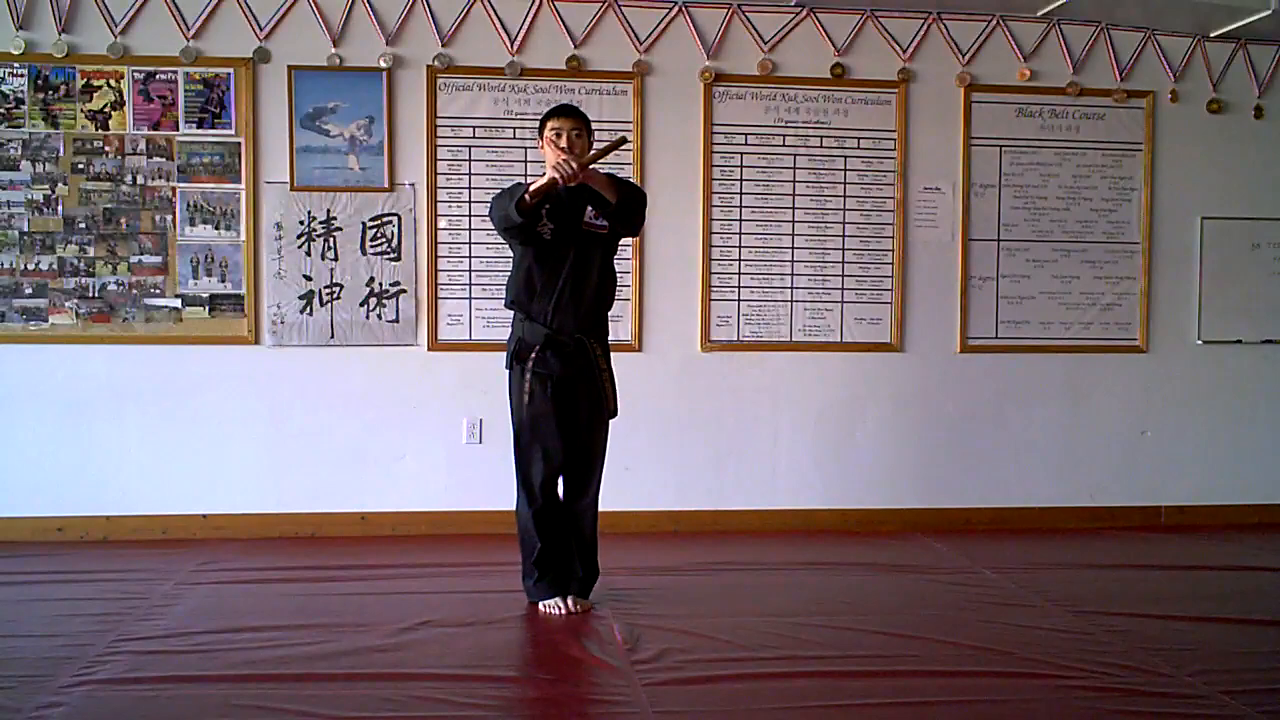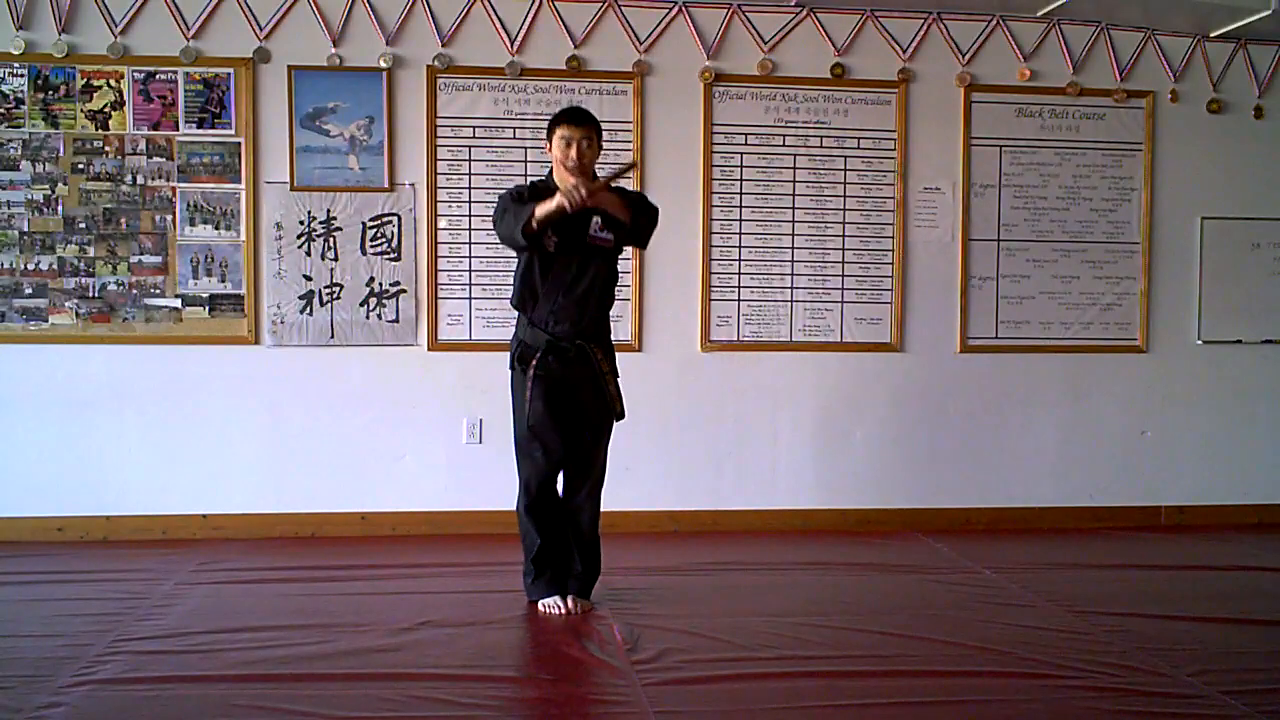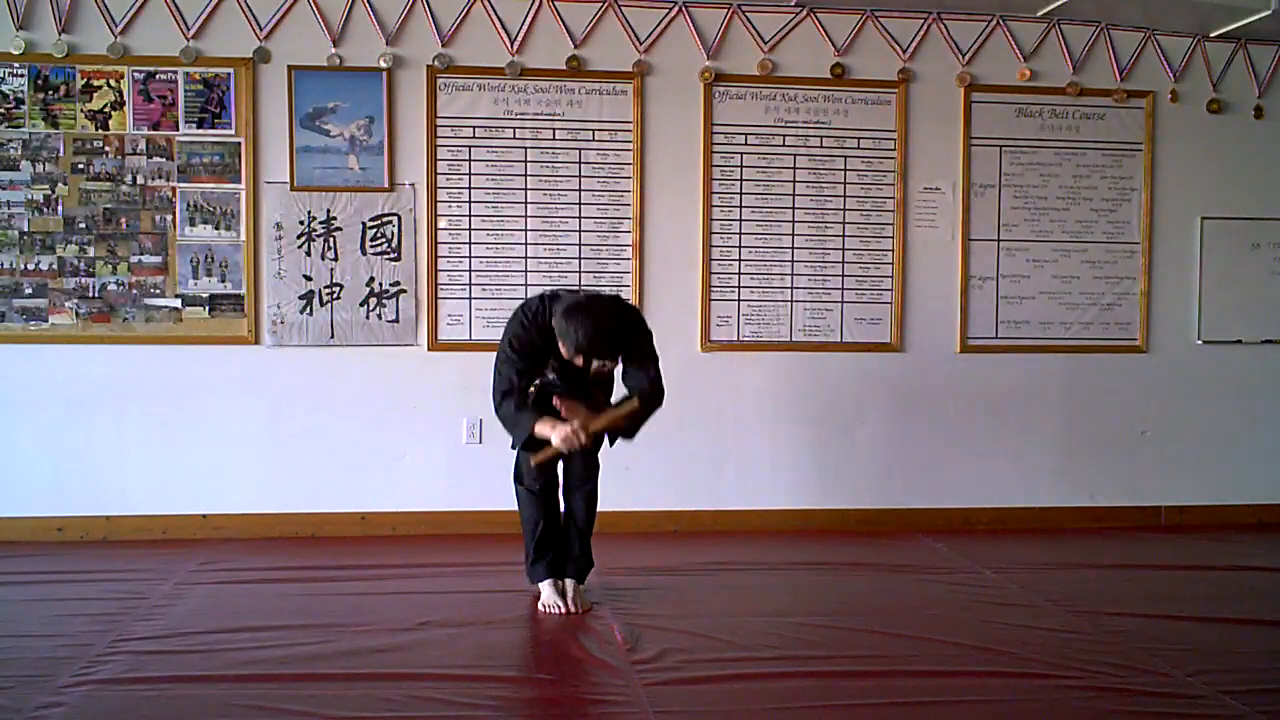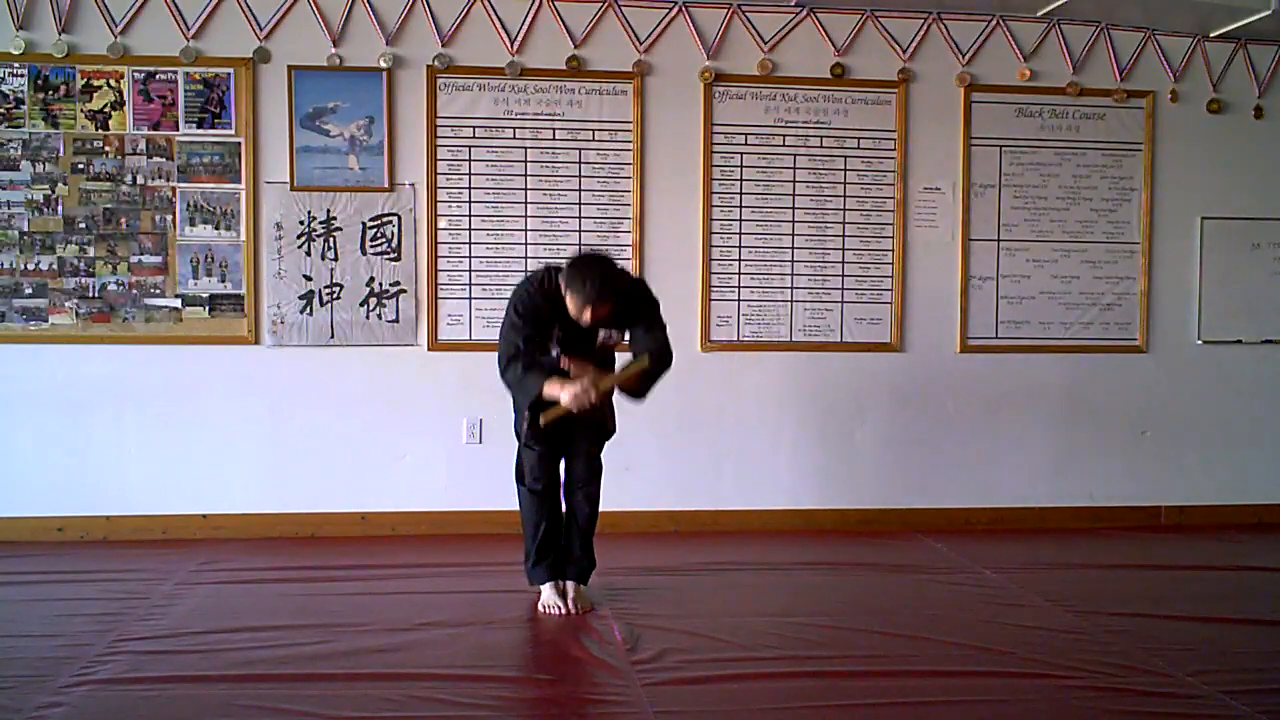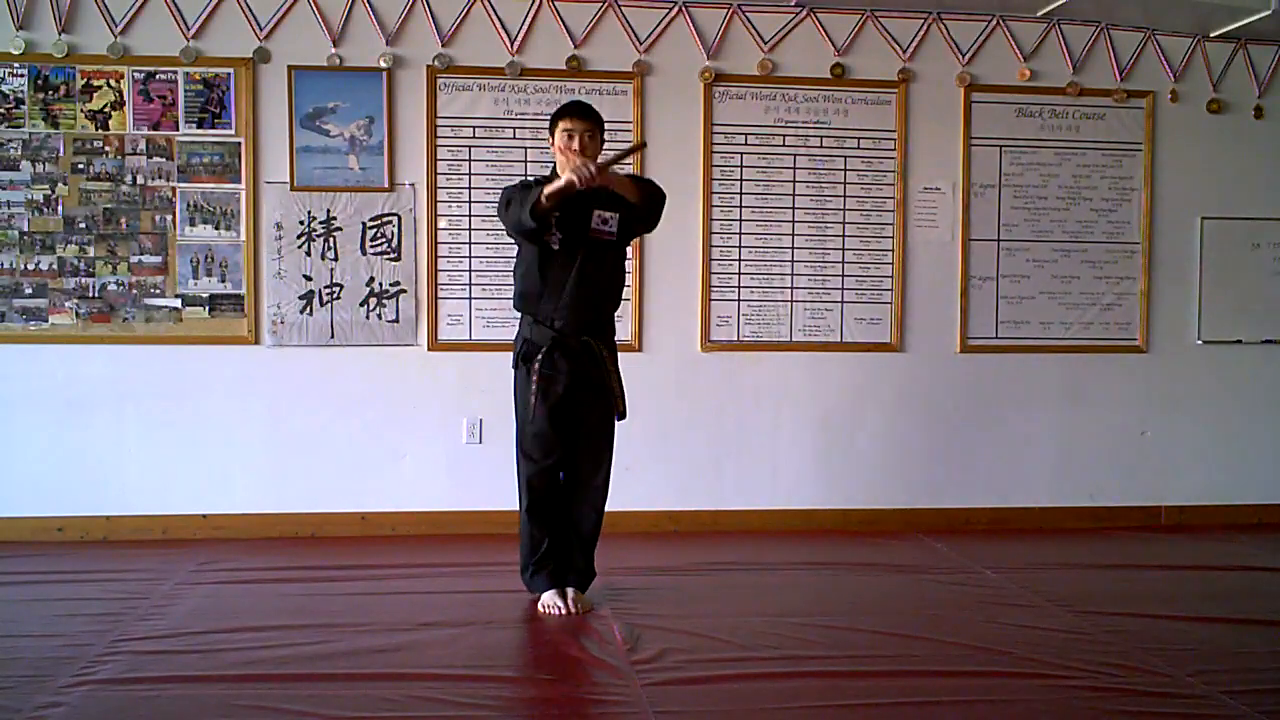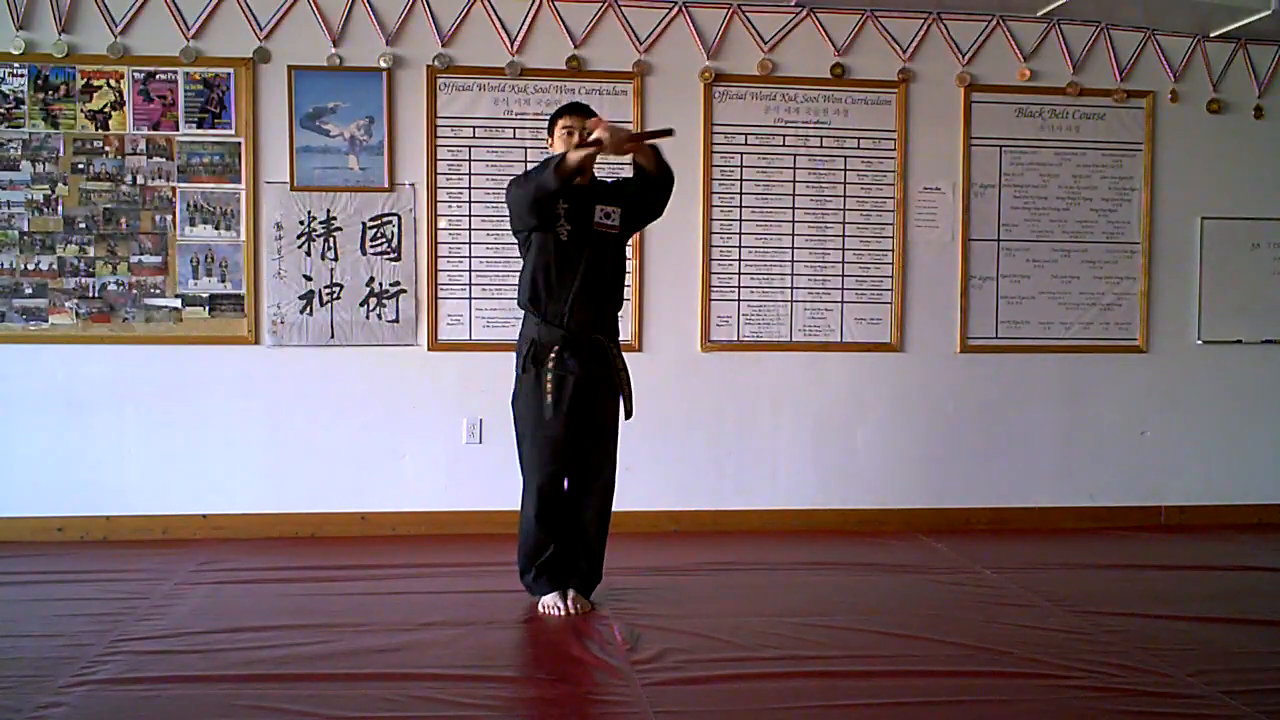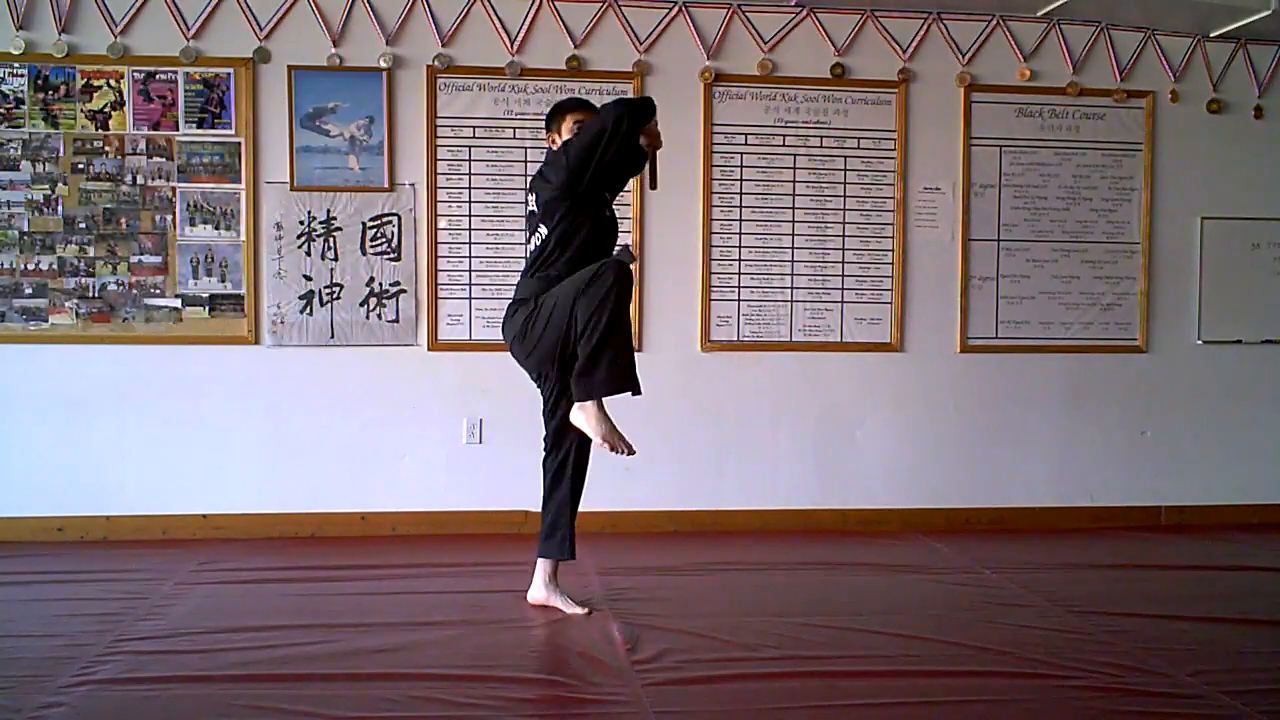
dt=0.5s
person 1, frame 1
left shoulder: (605, 199)
right shoulder: (524, 197)
left elbow: (634, 211)
right elbow: (504, 214)
left wrist: (590, 178)
right wrist: (544, 183)
left hip: (589, 355)
right hip: (535, 353)
left knee: (584, 475)
right knee: (539, 472)
left ankle: (577, 582)
right ankle: (545, 584)
person 1, frame 2
left shoulder: (612, 198)
right shoulder: (524, 198)
left elbow: (644, 222)
right elbow: (508, 225)
left wrist: (599, 196)
right wrist: (555, 202)
left hip: (592, 358)
right hip: (536, 353)
left knee: (586, 476)
right knee: (538, 474)
left ankle: (577, 584)
right ankle: (546, 585)
person 1, frame 3
left shoulder: (627, 323)
right shoulder: (528, 321)
left elbow: (649, 389)
right elbow: (507, 396)
left wrist: (592, 420)
right wrist: (551, 429)
left hip: (590, 398)
right hip: (540, 395)
left knee: (582, 476)
right knee: (534, 475)
left ankle: (572, 576)
right ankle: (546, 578)
person 1, frame 4
left shoulder: (633, 295)
right shoulder: (533, 294)
left elbow: (657, 354)
right elbow: (513, 365)
left wrist: (602, 380)
right wrist: (560, 390)
left hip: (593, 392)
right hip: (542, 387)
left knee: (584, 474)
right knee: (537, 469)
left ankle: (575, 577)
right ankle: (547, 579)
person 1, frame 5
left shoulder: (618, 194)
right shoulder: (529, 192)
left elbow: (652, 204)
right elbow: (517, 213)
left wrist: (606, 178)
right wrist: (561, 183)
left hip: (596, 355)
right hip: (540, 353)
left knee: (589, 476)
right knee: (540, 474)
left ankle: (575, 579)
right ankle: (546, 581)
person 1, frame 6
left shoulder: (617, 200)
right shoulder: (529, 195)
left elbow: (657, 188)
right elbow: (535, 188)
left wrist: (635, 147)
right wrist: (578, 152)
left hip: (600, 354)
right hip: (544, 353)
left knee: (594, 479)
right knee: (544, 477)
left ankle: (577, 584)
right ankle: (546, 585)
person 1, frame 7
left shoulder: (594, 180)
right shoulder: (560, 171)
left elbow: (623, 154)
right elbow: (621, 117)
left wrist: (643, 144)
right wrist: (642, 123)
left hip: (565, 329)
right hip: (534, 318)
left knee: (566, 450)
right knee: (610, 277)
left ankle: (544, 581)
right ankle: (588, 405)
